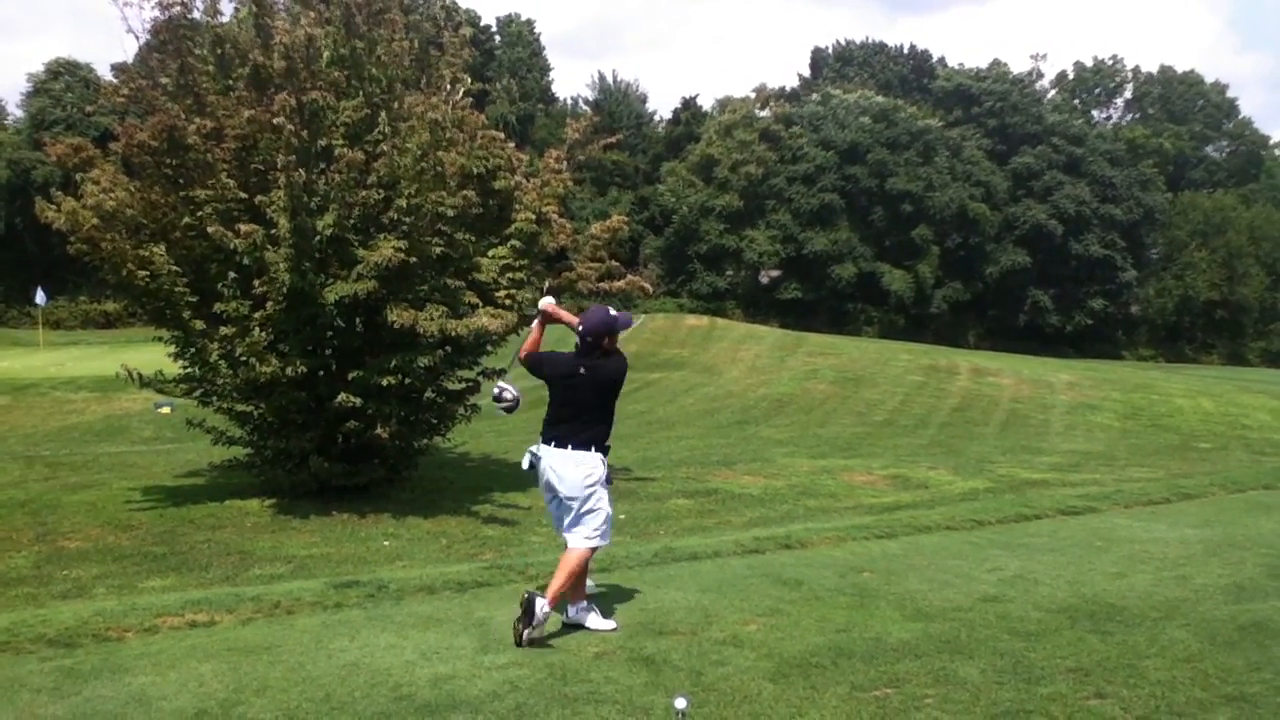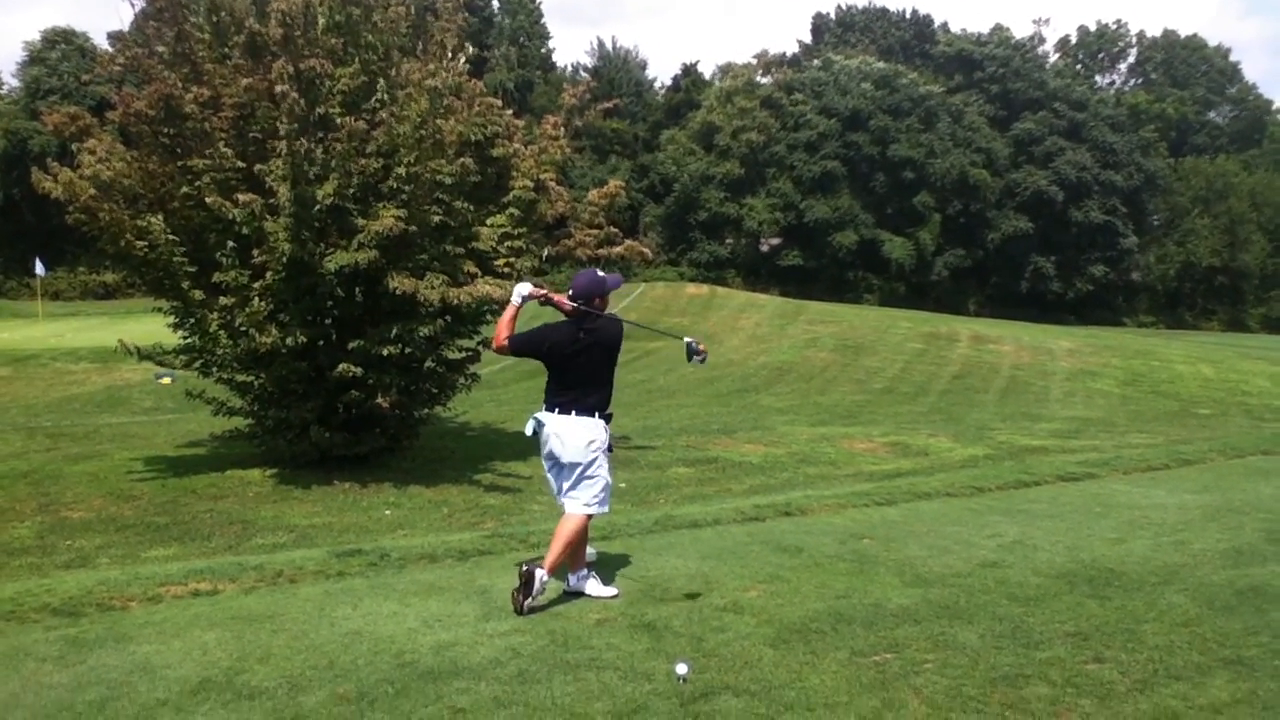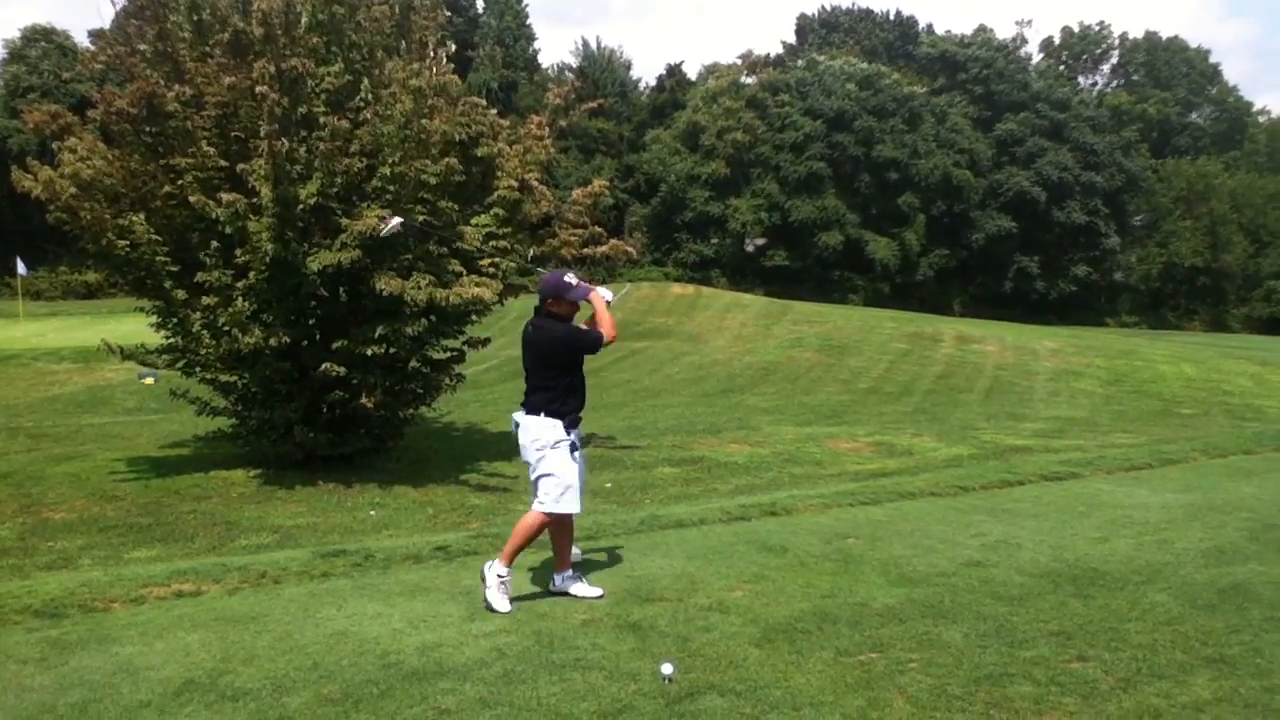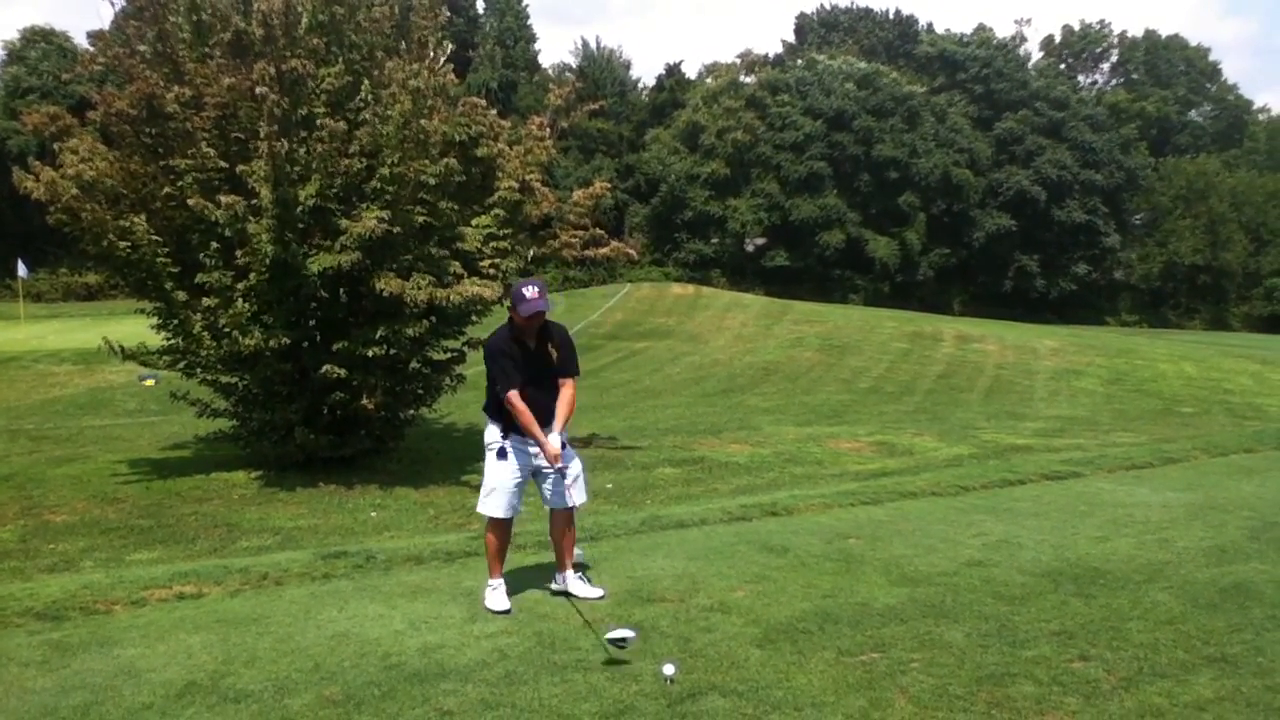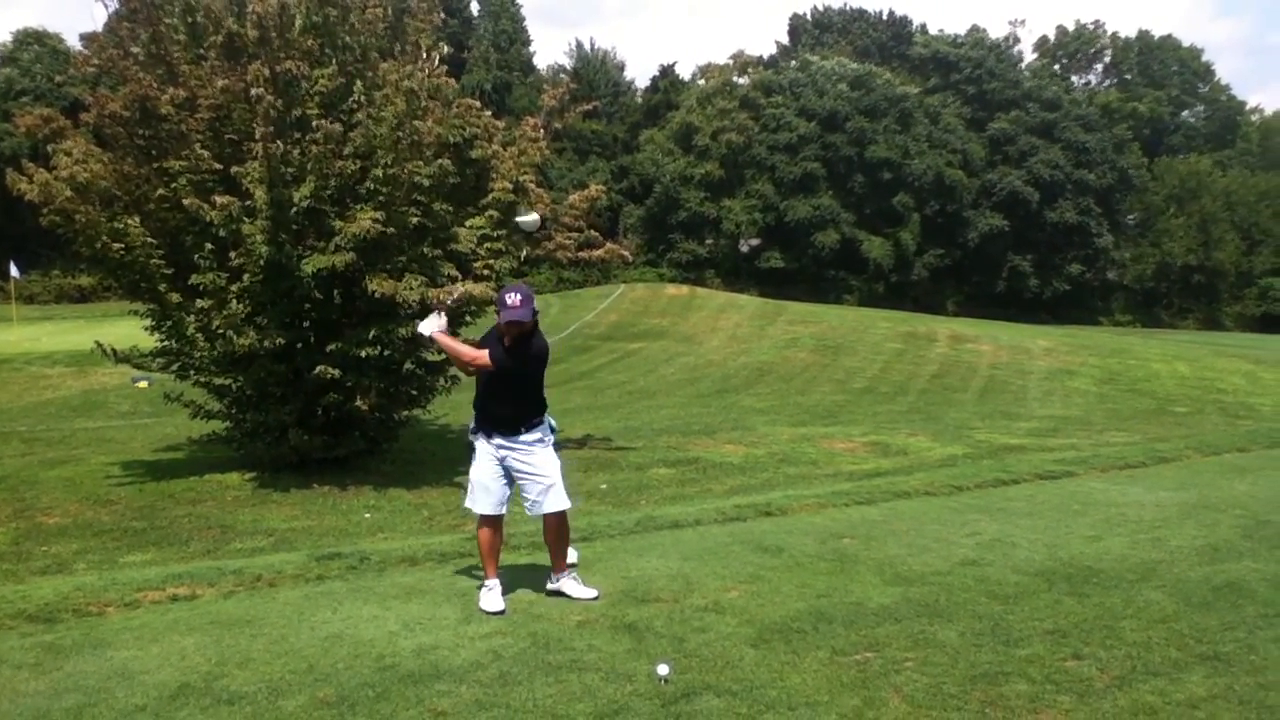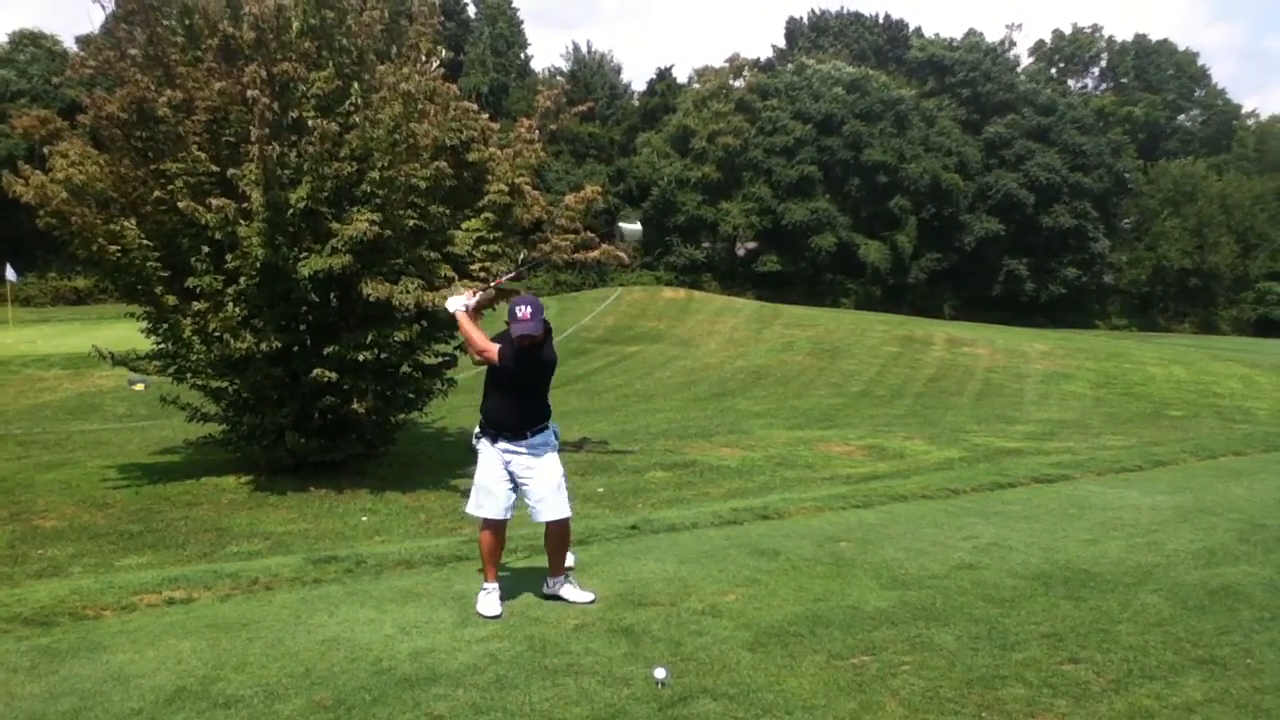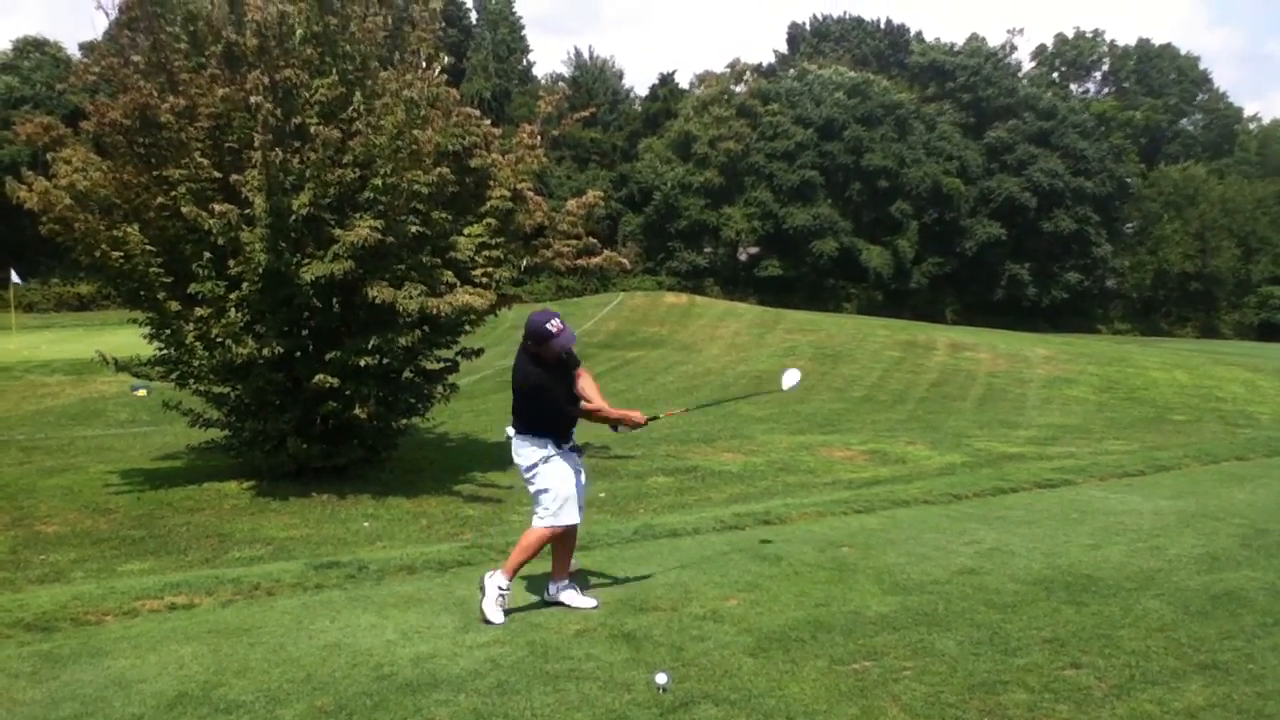
dt=0.4s
person 1, frame 1
left shoulder: (558, 364)
right shoulder: (616, 367)
left elbow: (526, 354)
right elbow: (605, 346)
left wrist: (543, 318)
right wrist: (560, 314)
left hip: (550, 457)
right hip: (584, 463)
left knee: (578, 536)
right knee: (585, 541)
left ankle: (577, 605)
right ankle: (544, 603)
person 1, frame 2
left shoulder: (551, 334)
right shoulder: (610, 329)
left elbow: (499, 344)
right elbow: (588, 313)
left wrist: (516, 302)
right wrist: (550, 297)
left hip: (551, 425)
right hip: (586, 430)
left knee: (575, 503)
right knee: (582, 506)
left ankle: (578, 575)
right ankle: (540, 572)
person 1, frame 3
left shoulder: (540, 326)
right shoulder: (554, 332)
right elbow: (606, 334)
left wrist: (592, 301)
right wrist: (599, 300)
left hip: (552, 426)
right hip: (549, 431)
left knee: (563, 504)
right knee: (551, 507)
left ankle: (563, 575)
right ankle: (499, 569)
person 1, frame 4
left shoulder: (559, 336)
right shoulder: (498, 345)
left elbow: (567, 387)
right elbow: (513, 400)
left wrist: (556, 434)
right wrist: (542, 442)
left hip: (549, 432)
right hip: (509, 437)
left knee: (564, 505)
right knee: (500, 513)
left ankle: (565, 574)
right ankle: (495, 583)
person 1, frame 5
left shoulder: (534, 348)
right shoulder: (497, 334)
left elbow: (478, 360)
right elbow: (471, 367)
left wrist: (437, 335)
right wrist: (445, 334)
left hip: (528, 440)
right hip: (488, 439)
left knee: (554, 509)
right knee: (488, 513)
left ankle: (560, 576)
right ankle: (491, 583)
person 1, frame 6
left shoulder: (542, 355)
right shoulder: (510, 338)
left elbow: (484, 351)
right elbow: (479, 351)
left wrist: (461, 312)
right wrist: (468, 311)
left hip: (535, 443)
right hip: (493, 443)
left knee: (556, 515)
right knee: (491, 517)
left ankle: (557, 580)
right ankle: (490, 586)
person 1, frame 7
left shoulder: (551, 343)
right shoulder: (534, 377)
left elbow: (580, 375)
right elbow: (582, 410)
left wrist: (604, 407)
right wrist: (623, 416)
left hip: (556, 441)
right hip: (539, 448)
left knee: (570, 514)
right knee: (555, 520)
left ankle: (559, 583)
right ankle: (499, 579)
